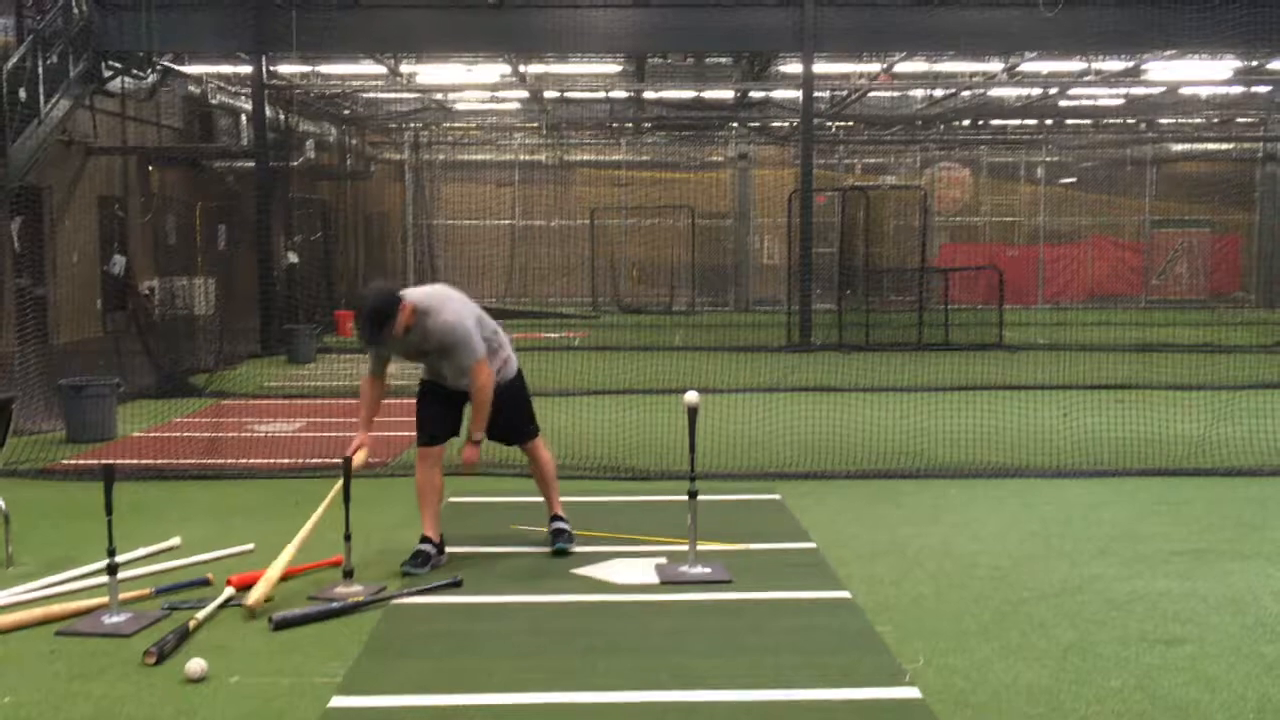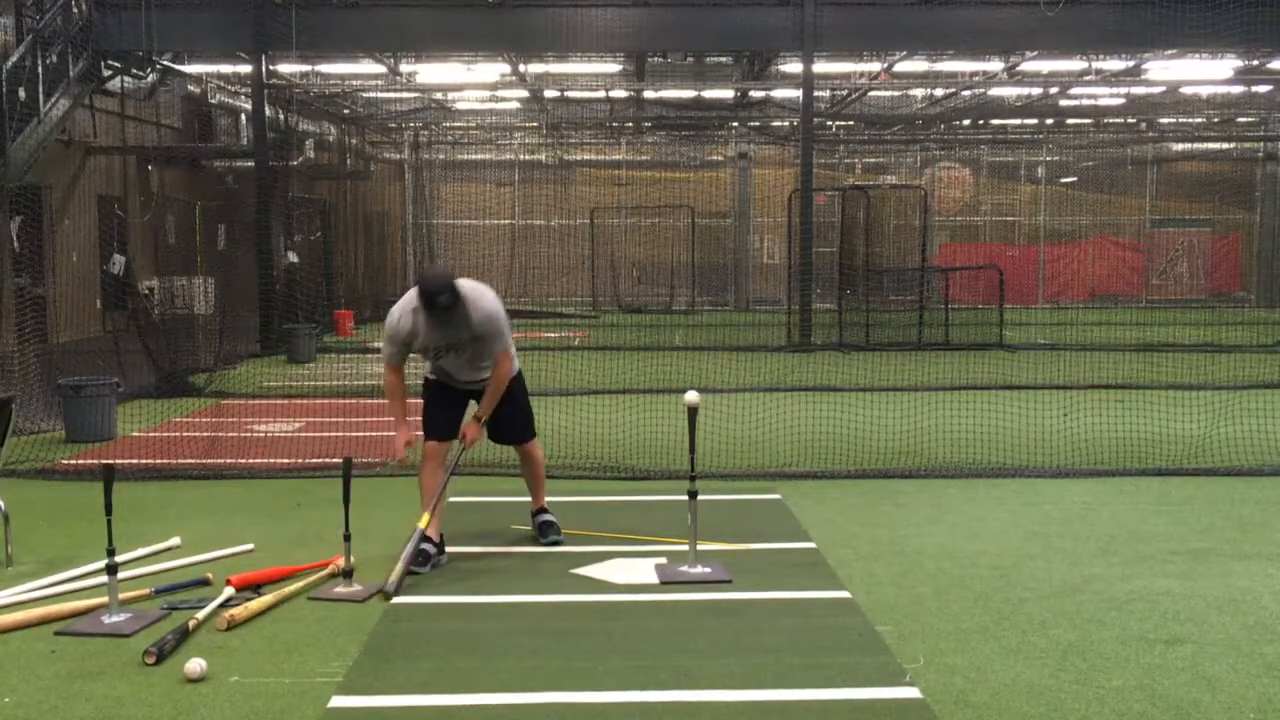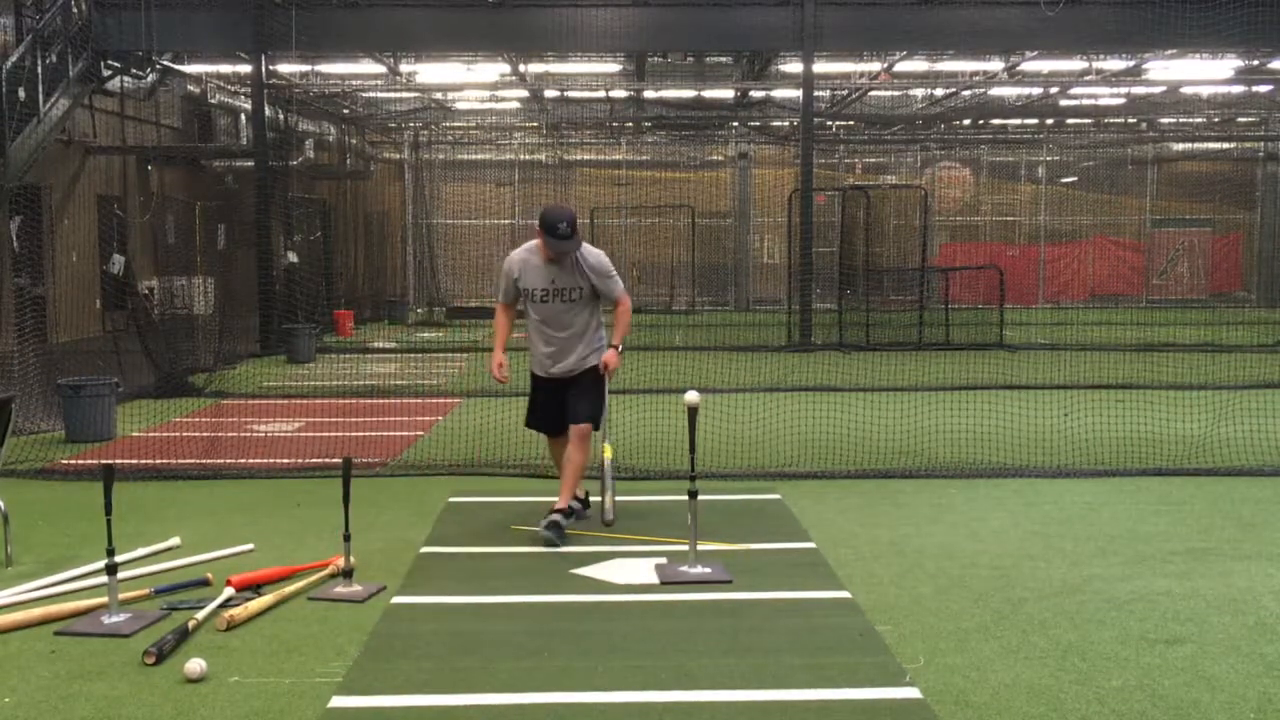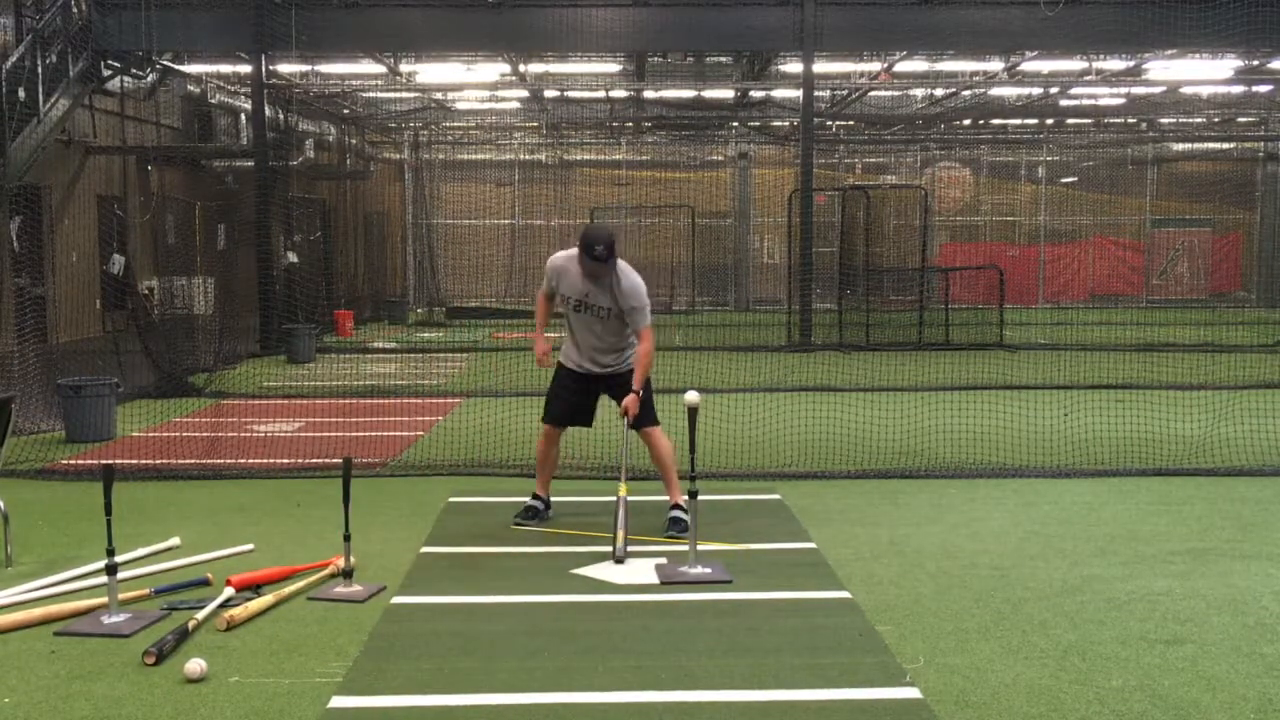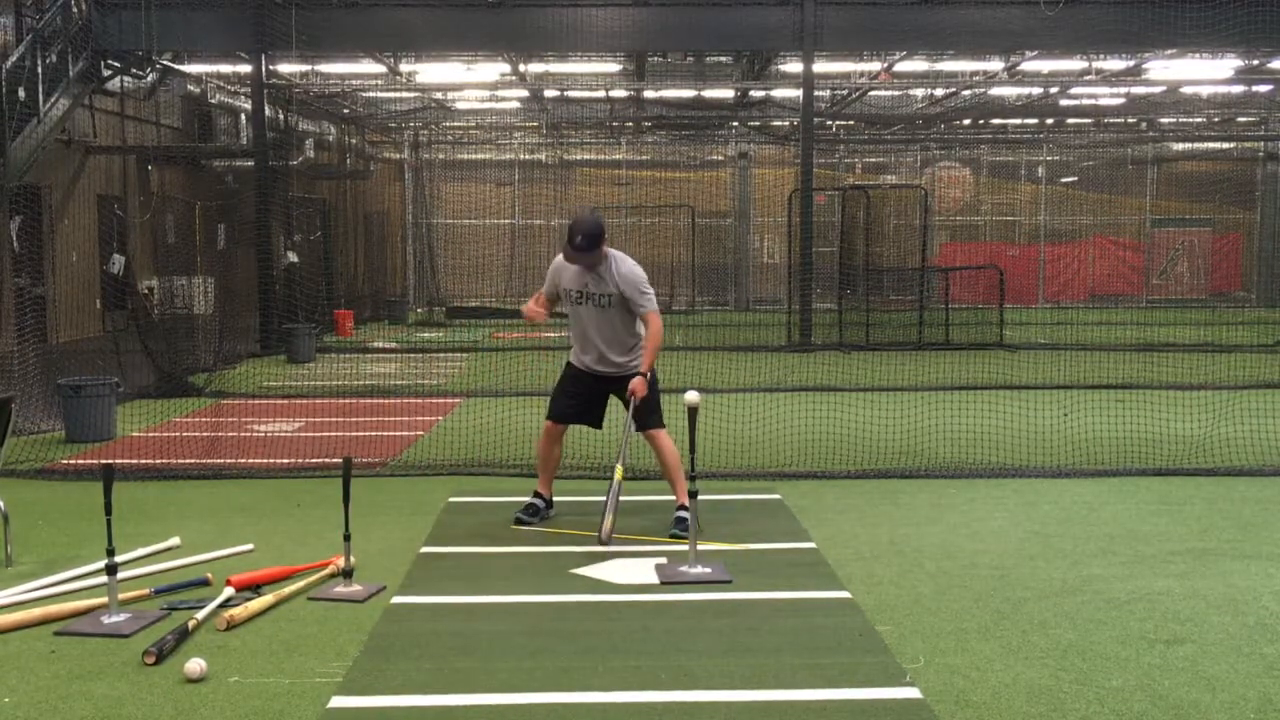
dt=1s
person 1, frame 1
left shoulder: (448, 317)
right shoulder: (381, 326)
left elbow: (482, 378)
right elbow: (374, 378)
left wrist: (475, 439)
right wrist: (363, 429)
left hip: (495, 372)
right hip: (439, 379)
left knee: (530, 441)
right knee: (427, 453)
left ankle: (557, 518)
right ankle: (431, 541)
person 1, frame 2
left shoulder: (485, 307)
right shoulder: (400, 319)
left elbow: (503, 365)
right elbow: (393, 371)
left wrist: (479, 419)
right wrist: (402, 426)
left hip: (495, 370)
right hip: (444, 379)
left knee: (526, 443)
right knee: (433, 450)
left ankle: (541, 511)
right ankle: (433, 540)
person 1, frame 3
left shoulder: (593, 260)
right shoulder: (517, 262)
left elbow: (623, 303)
right elbow: (506, 307)
left wrist: (614, 346)
right wrist: (499, 351)
left hip: (587, 362)
right hip: (544, 366)
left knee: (580, 432)
right knee: (554, 436)
left ankle: (558, 512)
right ankle: (577, 497)
person 1, frame 4
left shoulder: (630, 283)
right shoulder: (558, 264)
left elbow: (646, 340)
right elbow: (546, 294)
left wrist: (636, 392)
right wrist: (540, 335)
left hip: (623, 365)
right hip: (575, 362)
left knee: (650, 430)
right knee: (550, 429)
left ankle: (677, 505)
right ankle: (540, 499)
person 1, frame 5
left shoulder: (627, 272)
right shoulder: (561, 266)
left elbow: (655, 324)
right elbow: (546, 298)
left wrist: (642, 374)
right wrist: (531, 306)
left hip: (630, 367)
right hip: (582, 365)
left knee: (655, 432)
right knee: (552, 427)
left ankle: (684, 506)
right ankle: (542, 498)
